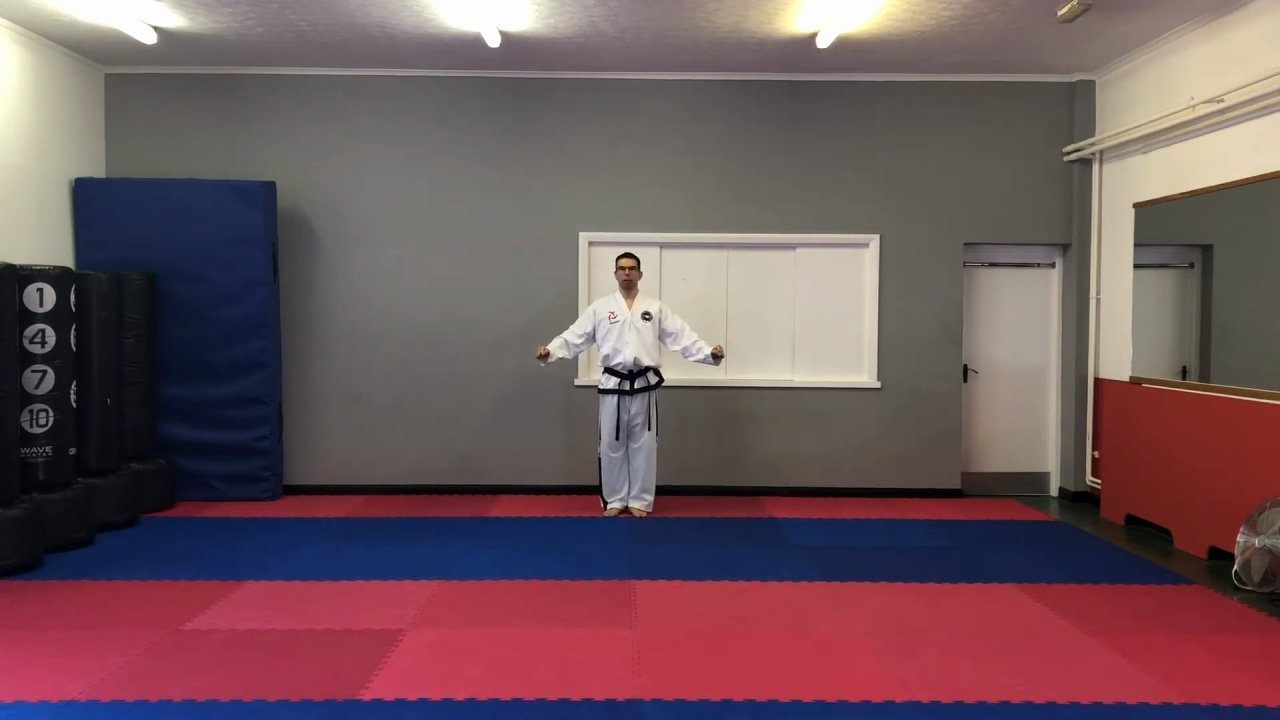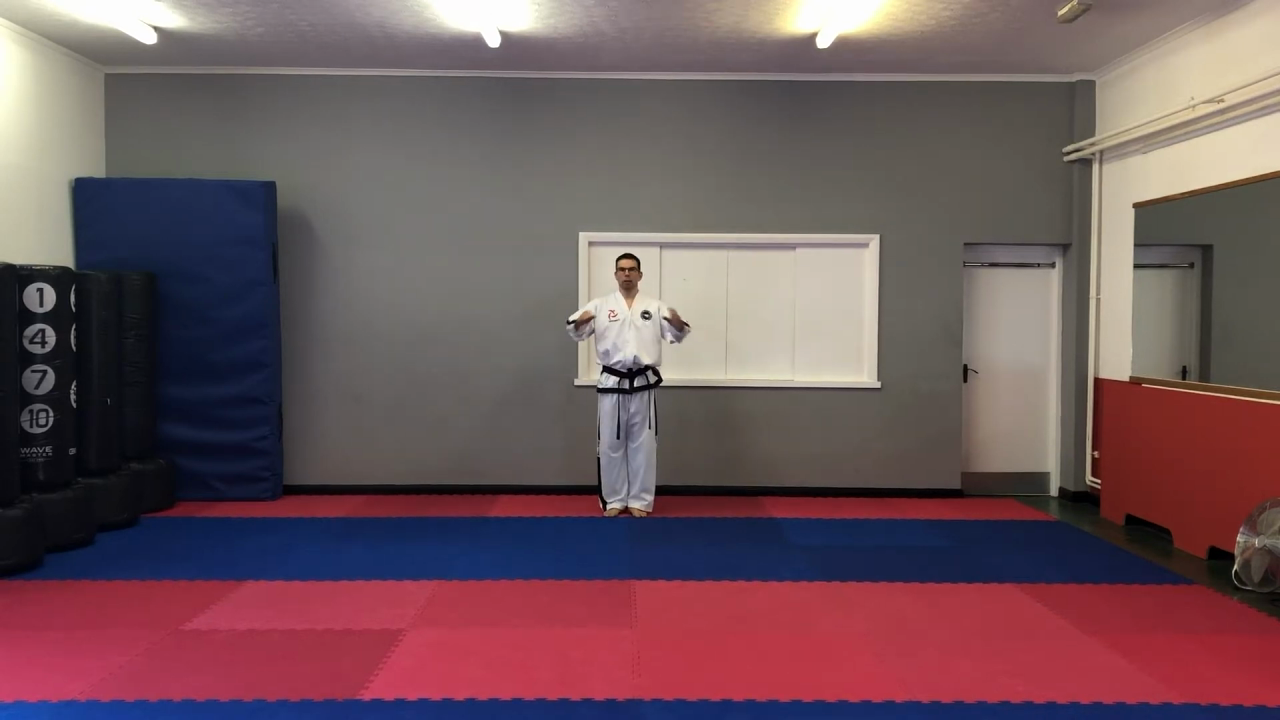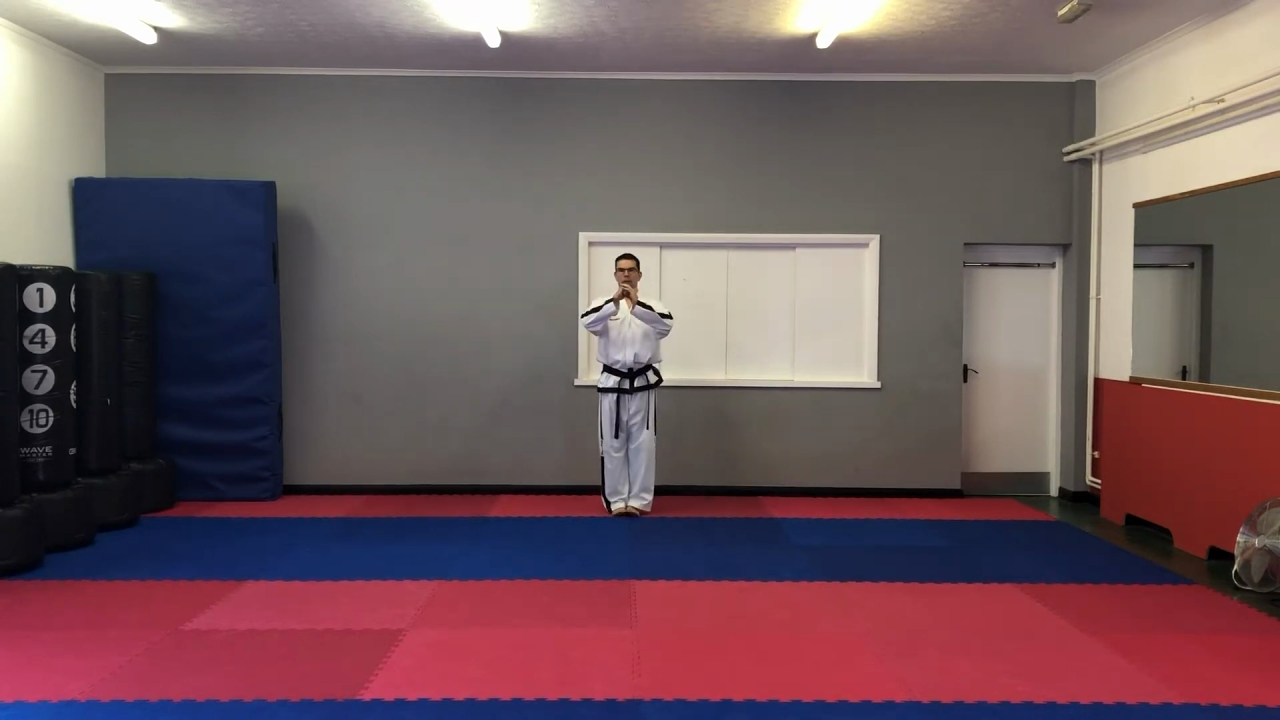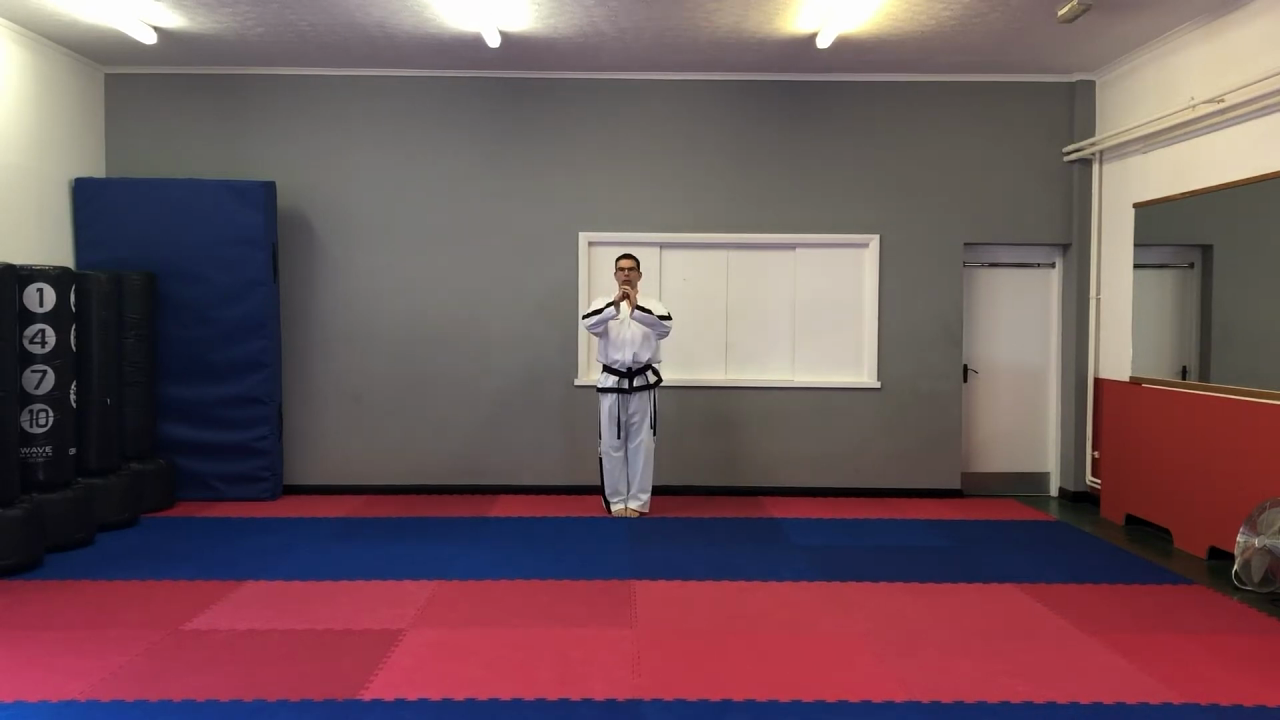
dt=0.4s
person 1, frame 1
left shoulder: (655, 307)
right shoulder: (600, 307)
left elbow: (681, 336)
right elbow: (575, 336)
left wrist: (709, 353)
right wrist: (550, 351)
left hip: (644, 384)
right hip: (613, 384)
left knee: (643, 445)
right knee: (612, 445)
left ankle: (639, 500)
right ankle: (614, 500)
person 1, frame 2
left shoulder: (654, 306)
right shoulder: (601, 305)
left elbow: (675, 333)
right elbow: (577, 328)
left wrist: (677, 323)
right wrist: (580, 322)
left hip: (643, 383)
right hip: (612, 383)
left knee: (643, 444)
right knee: (610, 444)
left ankle: (640, 500)
right ankle: (614, 500)
person 1, frame 3
left shoulder: (650, 304)
right shoulder: (604, 303)
left elbow: (665, 326)
right elbow: (589, 322)
left wrist: (636, 304)
right wrist: (614, 302)
left hip: (643, 382)
right hip: (612, 382)
left knee: (643, 443)
right knee: (613, 444)
left ankle: (639, 500)
right ankle: (617, 500)
person 1, frame 4
left shoulder: (651, 304)
right shoulder: (603, 303)
left elbow: (664, 327)
right elbow: (590, 324)
left wrist: (635, 307)
right wrist: (615, 304)
left hip: (643, 382)
right hip: (612, 382)
left knee: (641, 444)
right knee: (612, 444)
left ankle: (637, 501)
right ankle: (617, 500)
